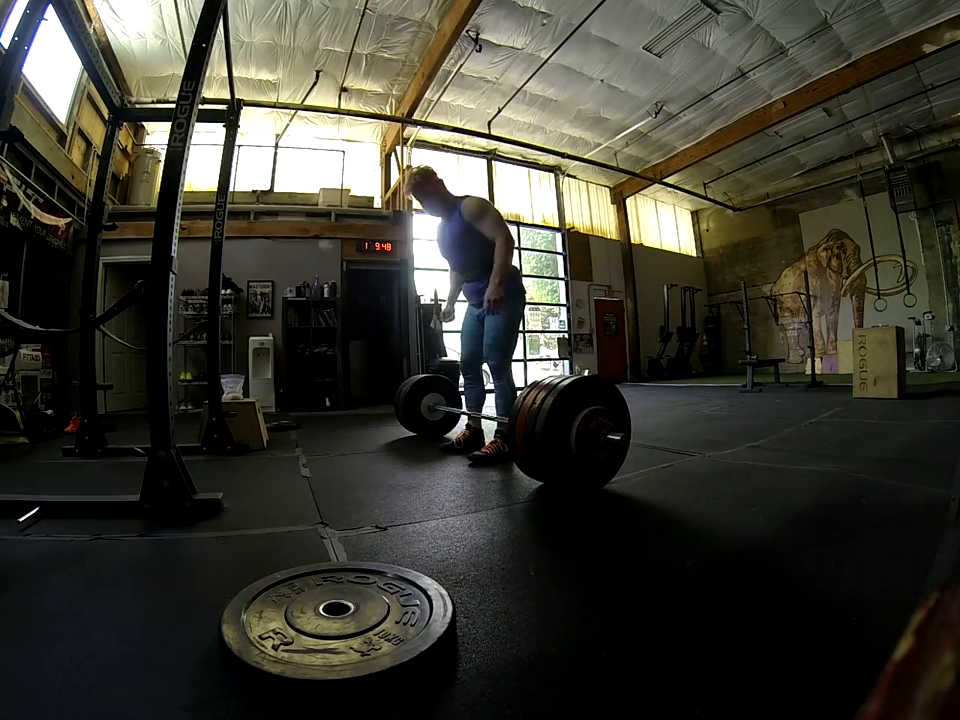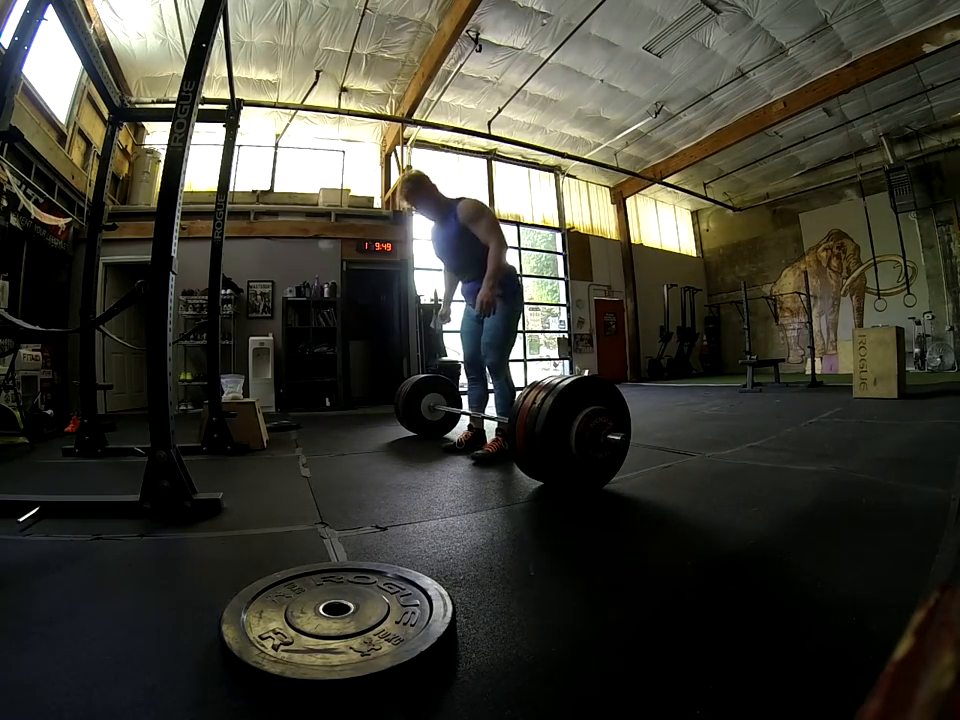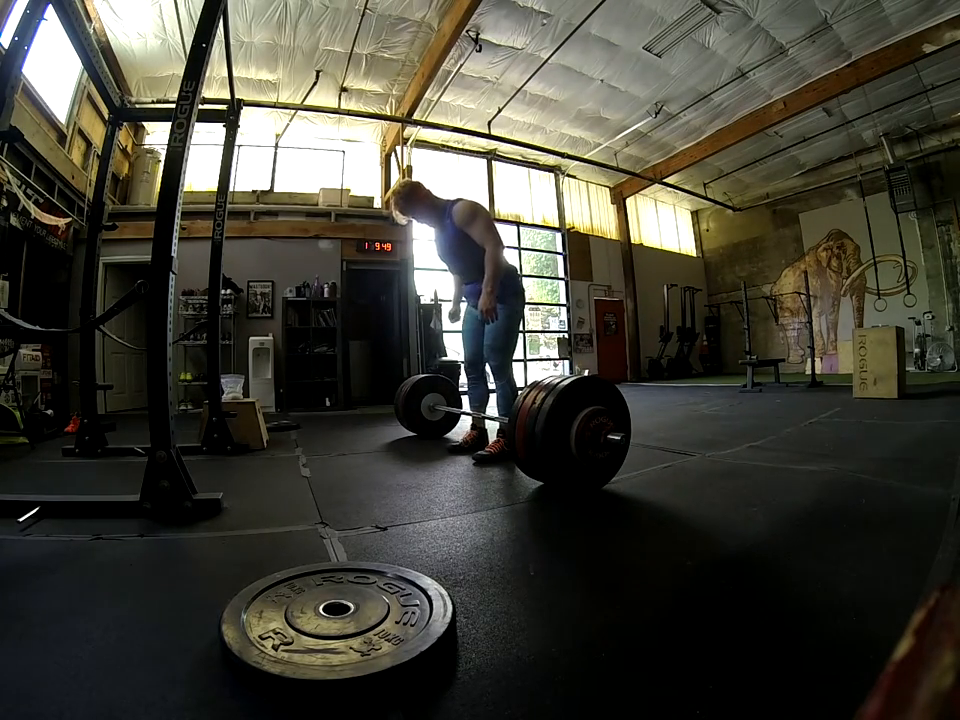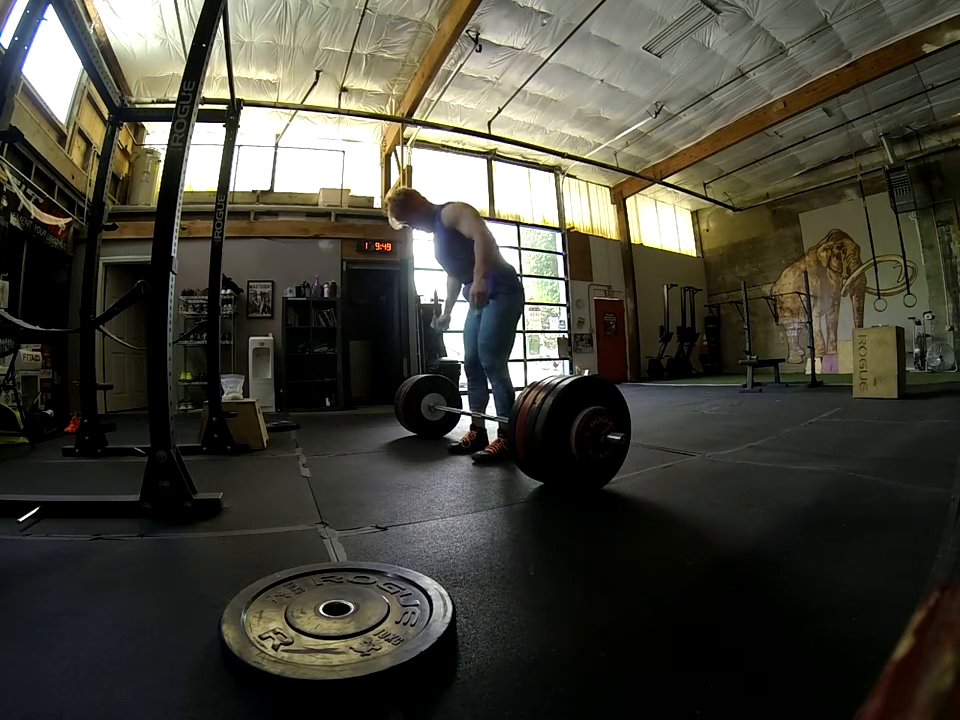
dt=0.3s
person 1, frame 1
left shoulder: (472, 207)
right shoulder: (443, 228)
left elbow: (504, 239)
left wrist: (496, 284)
right wrist: (450, 302)
left hip: (502, 295)
right hip: (476, 301)
left knee: (497, 365)
right knee: (469, 364)
left ankle: (504, 439)
right ankle: (473, 431)
person 1, frame 2
left shoulder: (467, 209)
right shoulder: (437, 230)
left elbow: (498, 244)
left wrist: (488, 288)
right wrist: (446, 303)
left hip: (501, 295)
right hip: (474, 301)
left knee: (494, 363)
right knee: (472, 365)
left ankle: (503, 437)
right ankle: (475, 431)
person 1, frame 3
left shoulder: (463, 210)
right shoulder: (439, 230)
left elbow: (494, 245)
left wrist: (489, 292)
right wrist: (456, 302)
left hip: (501, 296)
right hip: (475, 302)
left knee: (498, 365)
right knee: (472, 365)
left ankle: (506, 438)
right ankle: (478, 431)
person 1, frame 4
left shoulder: (451, 212)
right shoulder: (438, 235)
left elbow: (481, 235)
left wrist: (479, 280)
right wrist: (446, 311)
left hip: (499, 293)
right hip: (480, 299)
left knee: (492, 364)
right knee: (473, 364)
left ankle: (507, 437)
right ankle: (478, 431)
